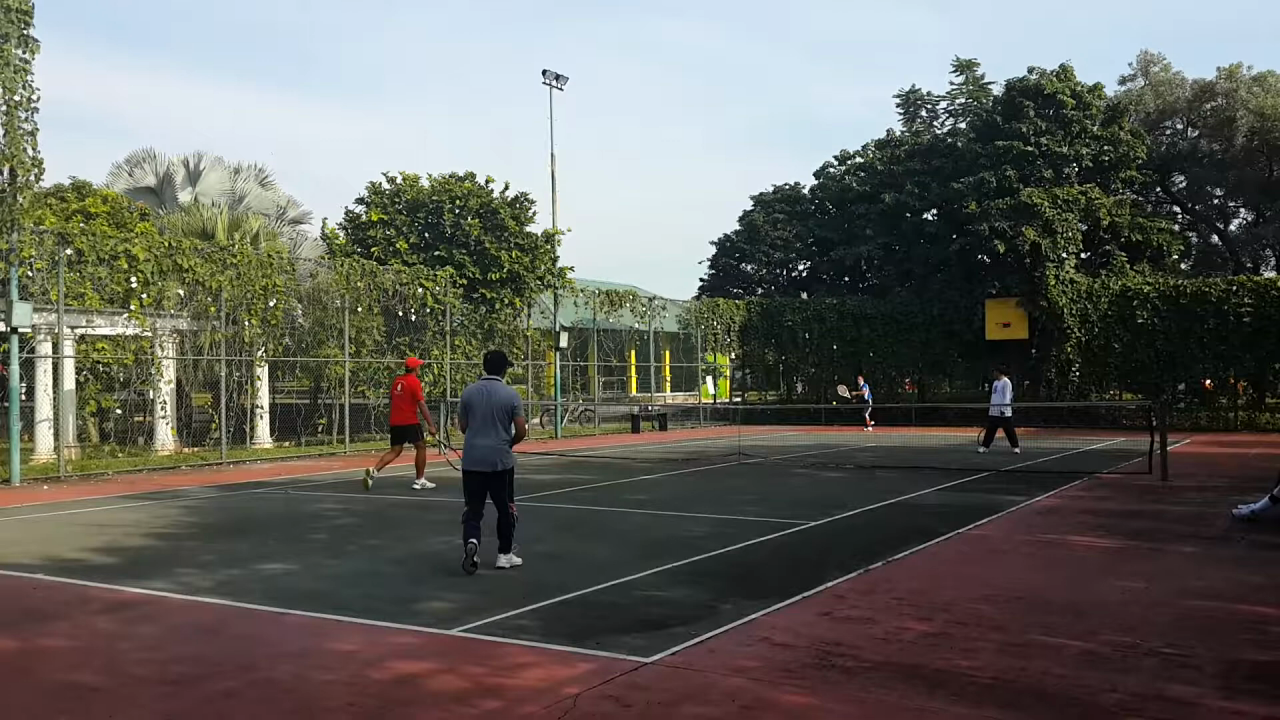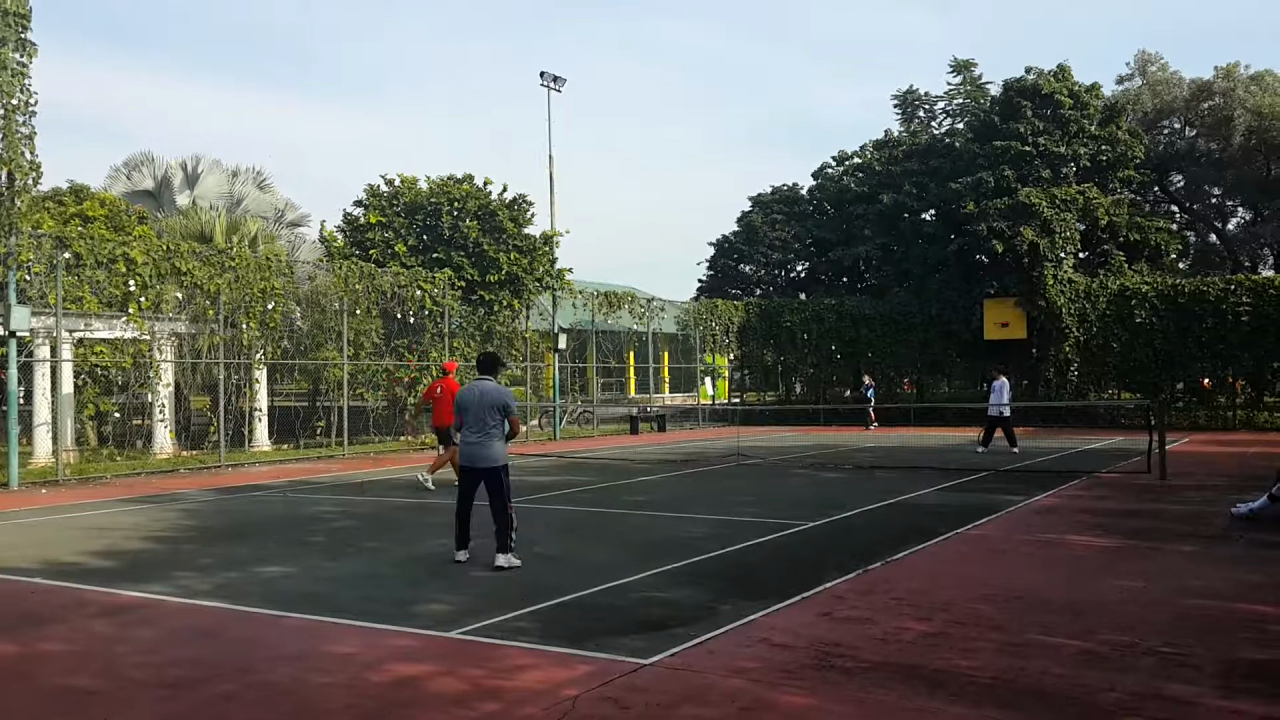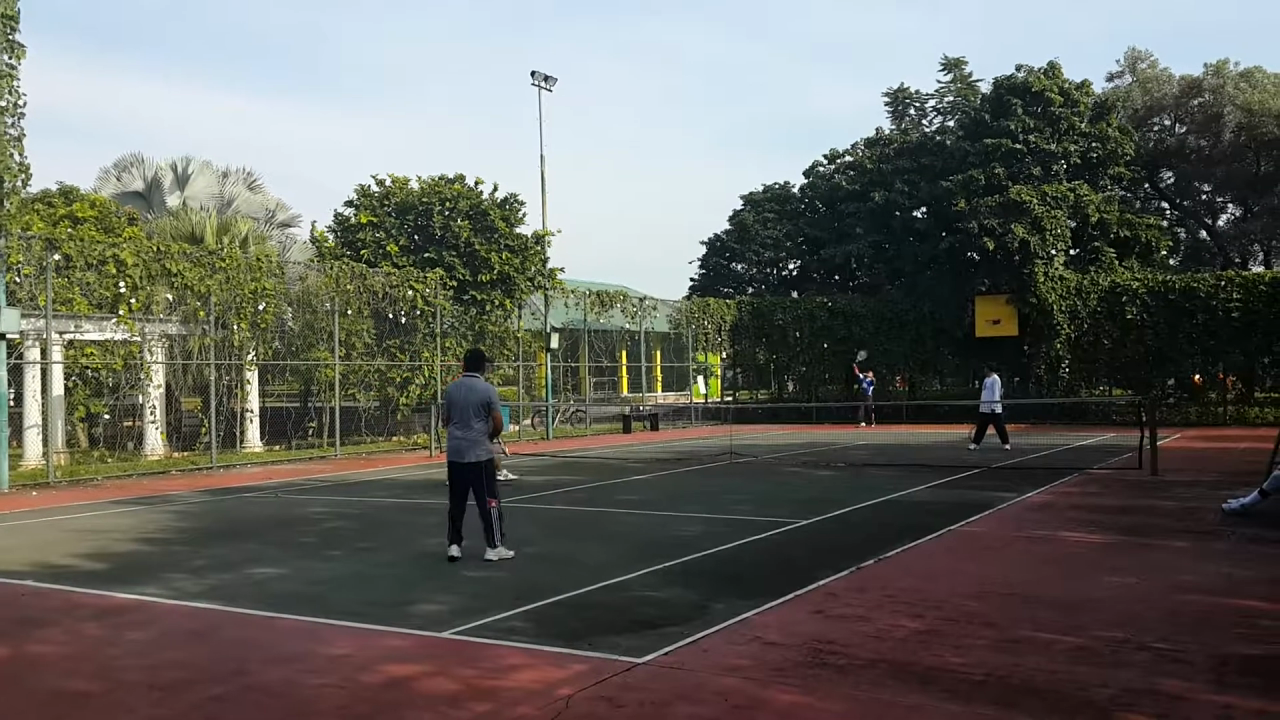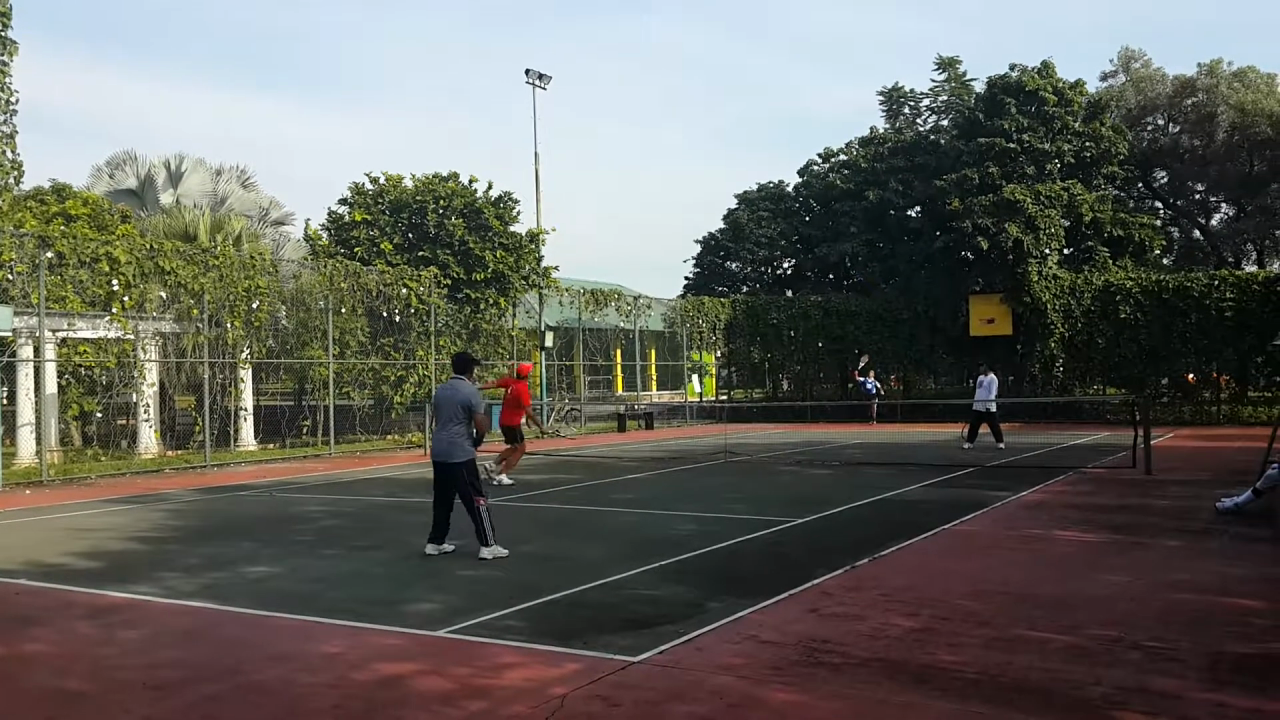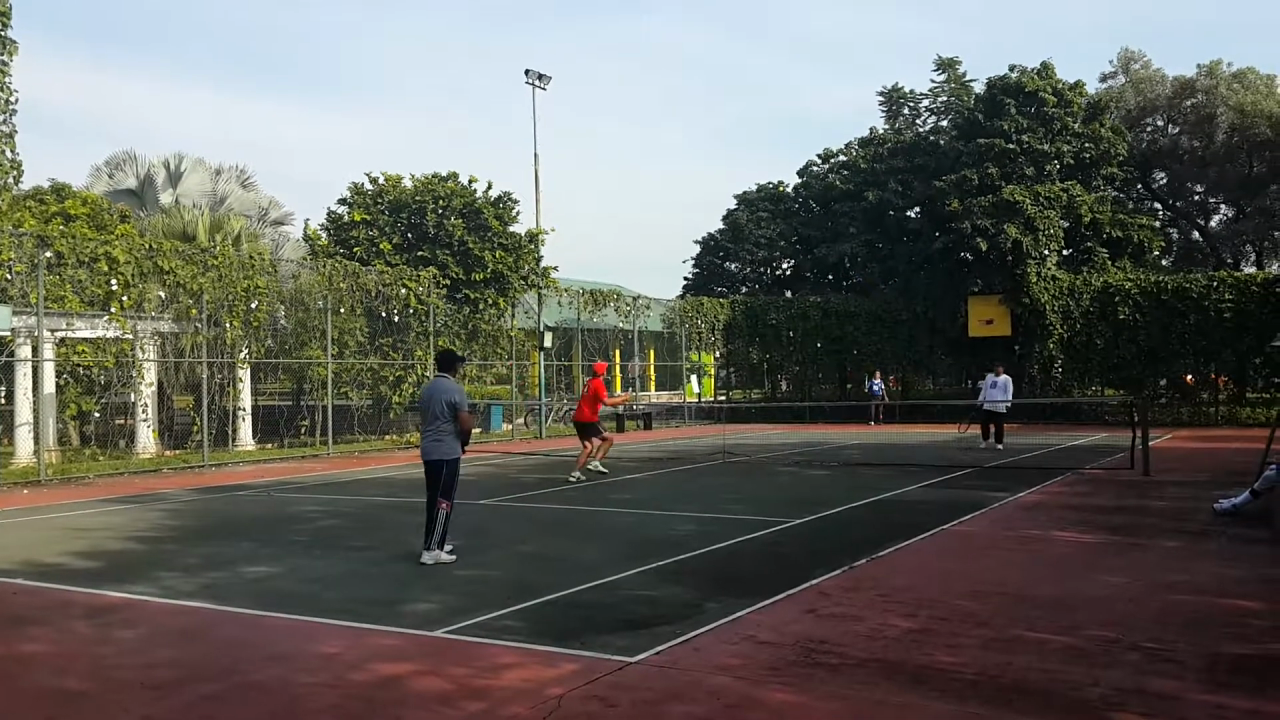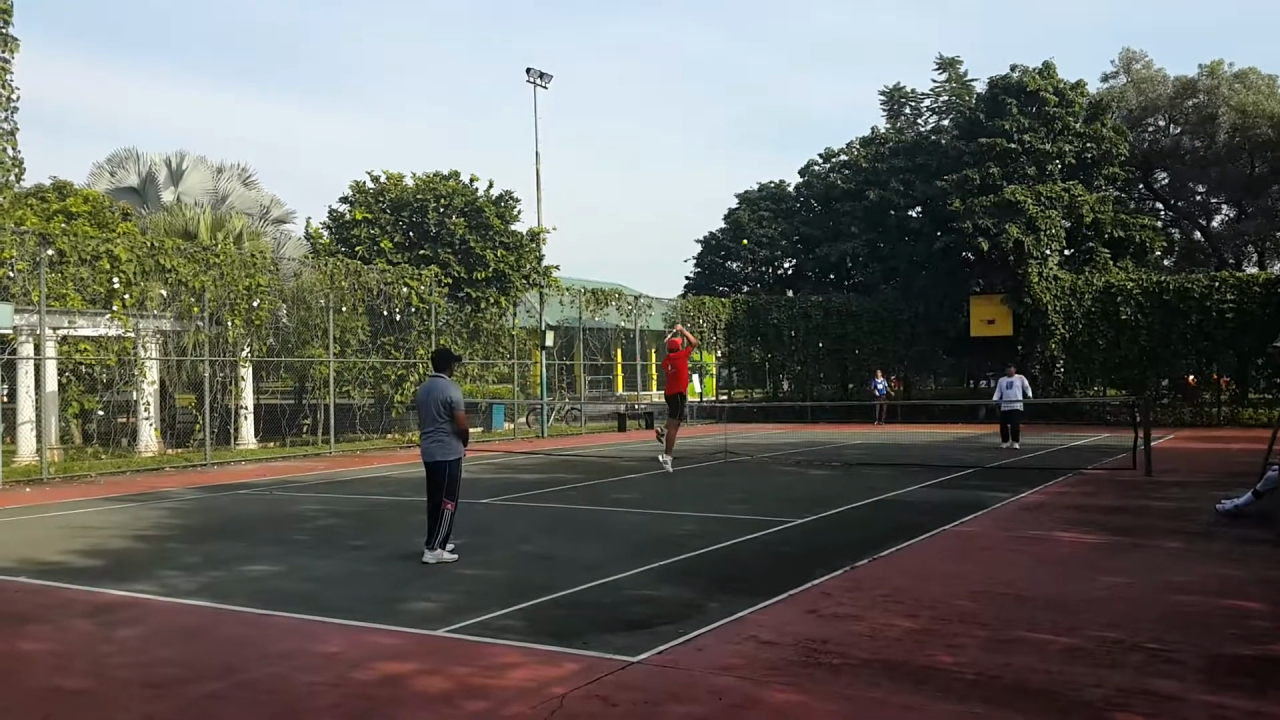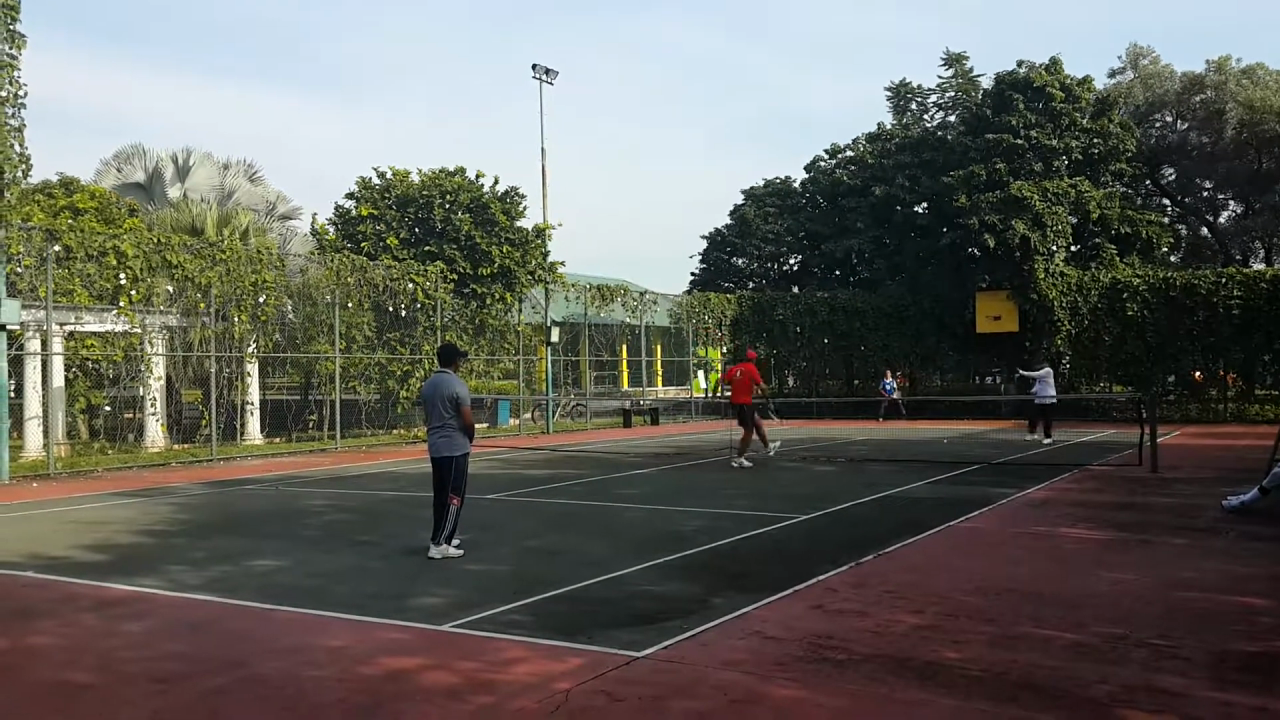
dt=0.4s
person 1, frame 1
left shoulder: (468, 392)
right shoulder: (511, 395)
left elbow: (463, 426)
right elbow: (521, 431)
left hip: (472, 459)
right hip: (500, 459)
left knee: (473, 508)
right knee: (505, 508)
left ankle: (472, 542)
right ankle: (504, 554)
person 1, frame 2
left shoulder: (462, 392)
right shoulder: (503, 393)
left elbow: (456, 426)
right elbow: (515, 429)
left hip: (466, 457)
right hip: (494, 457)
left knee: (464, 505)
right knee: (503, 507)
left ankle: (461, 549)
right ankle: (503, 554)
person 1, frame 3
left shoulder: (451, 389)
right shoulder: (488, 390)
left elbow: (446, 422)
right elbow: (498, 425)
left hip: (454, 453)
right hip: (479, 453)
left knee: (456, 500)
right knee: (488, 500)
left ankle: (454, 546)
right ankle: (494, 547)
person 1, frame 4
left shoulder: (439, 391)
right shoulder: (471, 392)
right elbow: (481, 427)
right wrist: (476, 442)
left hip: (438, 453)
right hip: (460, 454)
left knee: (442, 499)
right knee: (476, 498)
left ankle: (435, 542)
right ankle: (488, 546)
person 1, frame 5
left shoulder: (425, 389)
right shoulder: (455, 390)
right elbow: (466, 425)
right wrist: (464, 441)
left hip: (428, 451)
right hip: (447, 452)
left knee: (434, 500)
right knee: (443, 501)
left ankle: (434, 543)
right ankle: (431, 550)
person 1, frame 6
left shoulder: (422, 389)
right shoulder: (451, 389)
right elbow: (462, 425)
right wrist: (464, 443)
left hip: (428, 451)
right hip: (448, 452)
left knee: (435, 500)
right knee: (447, 501)
left ankle: (436, 543)
right ankle: (433, 550)
person 1, frame 7
left shoulder: (427, 385)
right shoulder: (457, 385)
right elbow: (468, 421)
right wrist: (470, 439)
left hip: (435, 447)
right hip: (455, 448)
left knee: (441, 495)
right knee: (453, 497)
left ankle: (442, 538)
right ankle: (438, 545)
